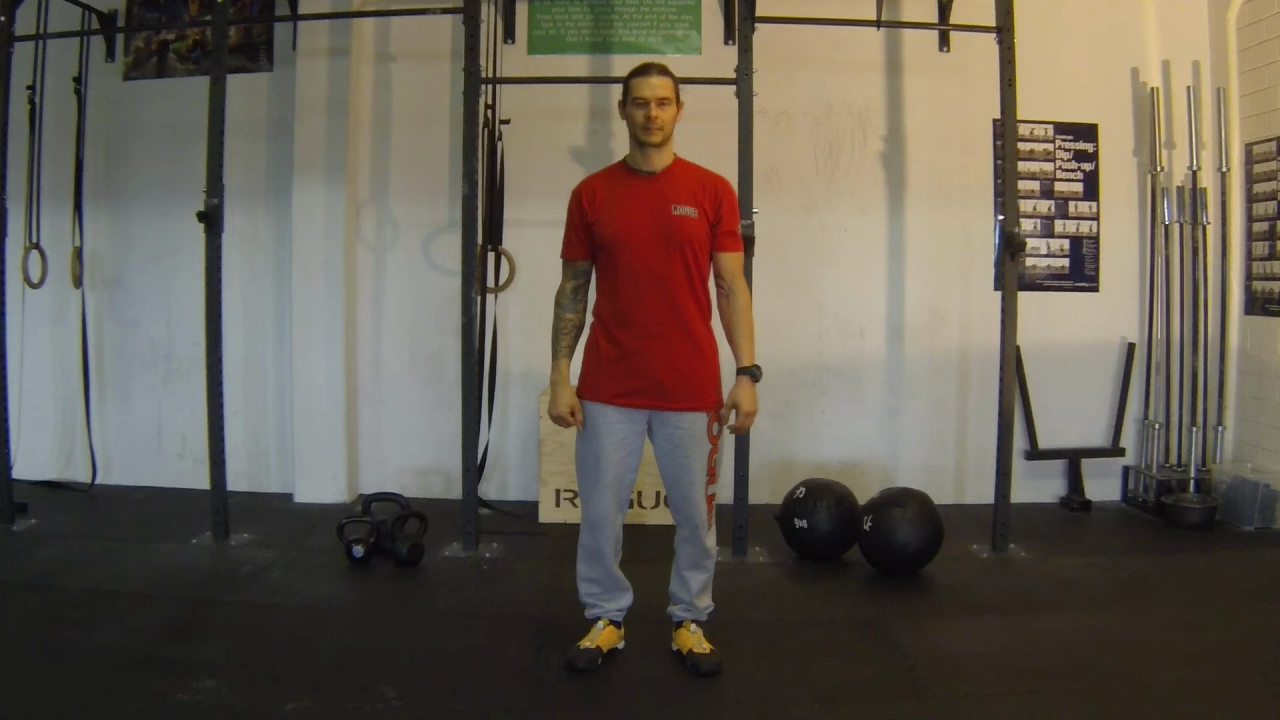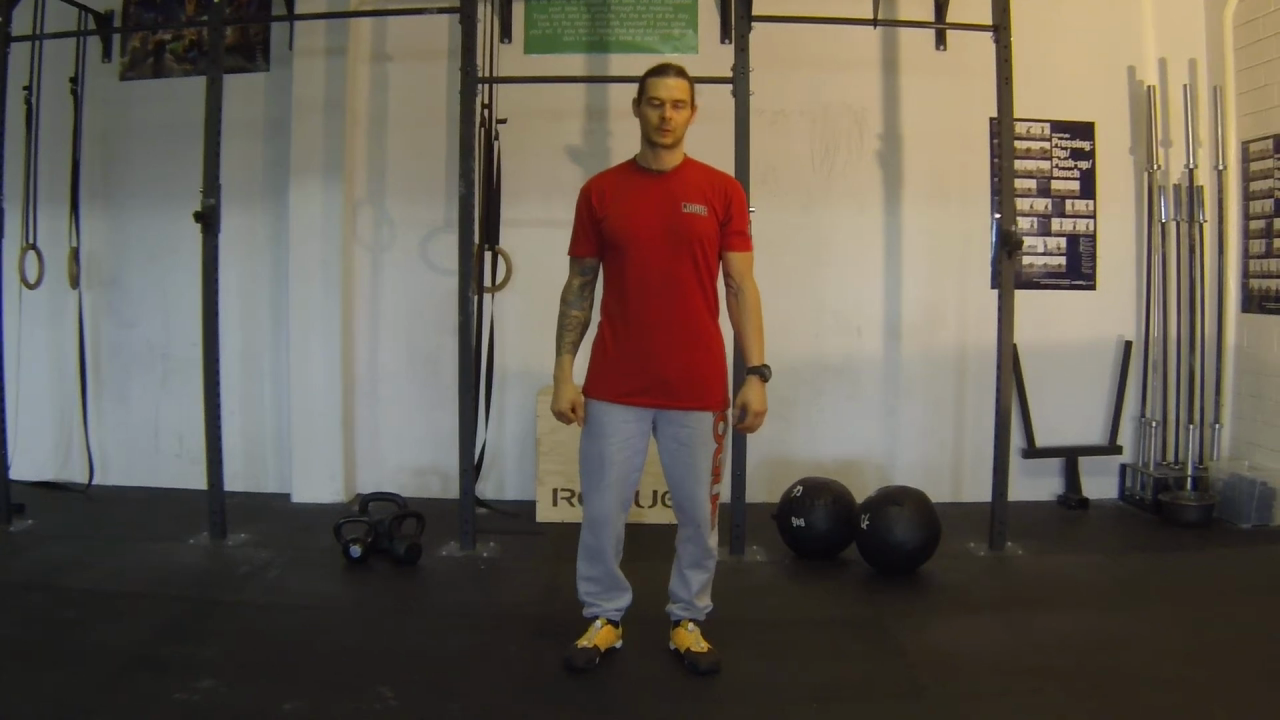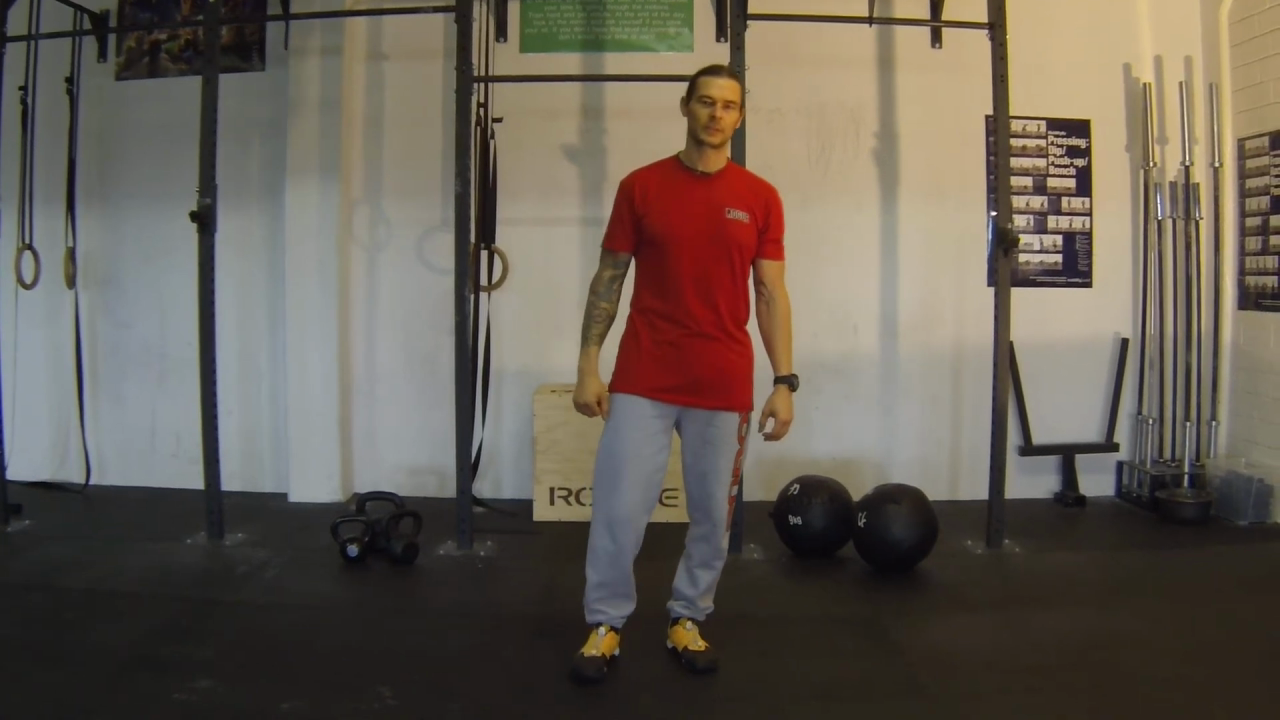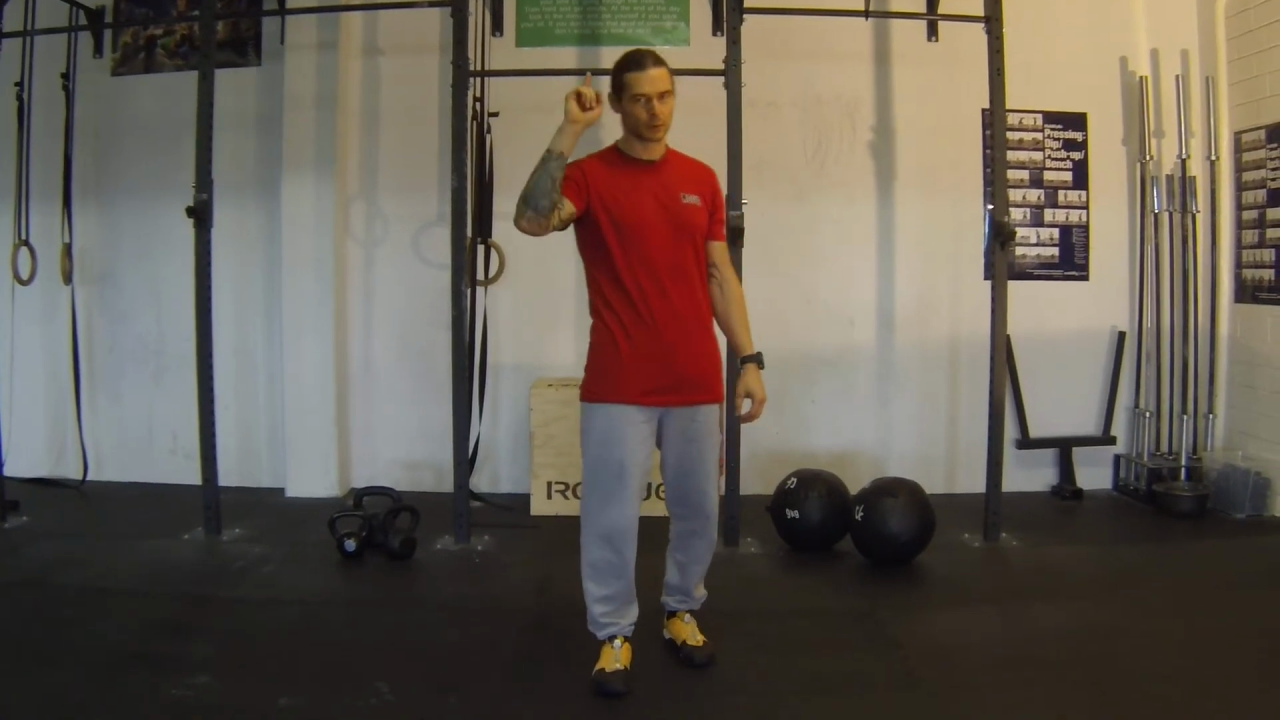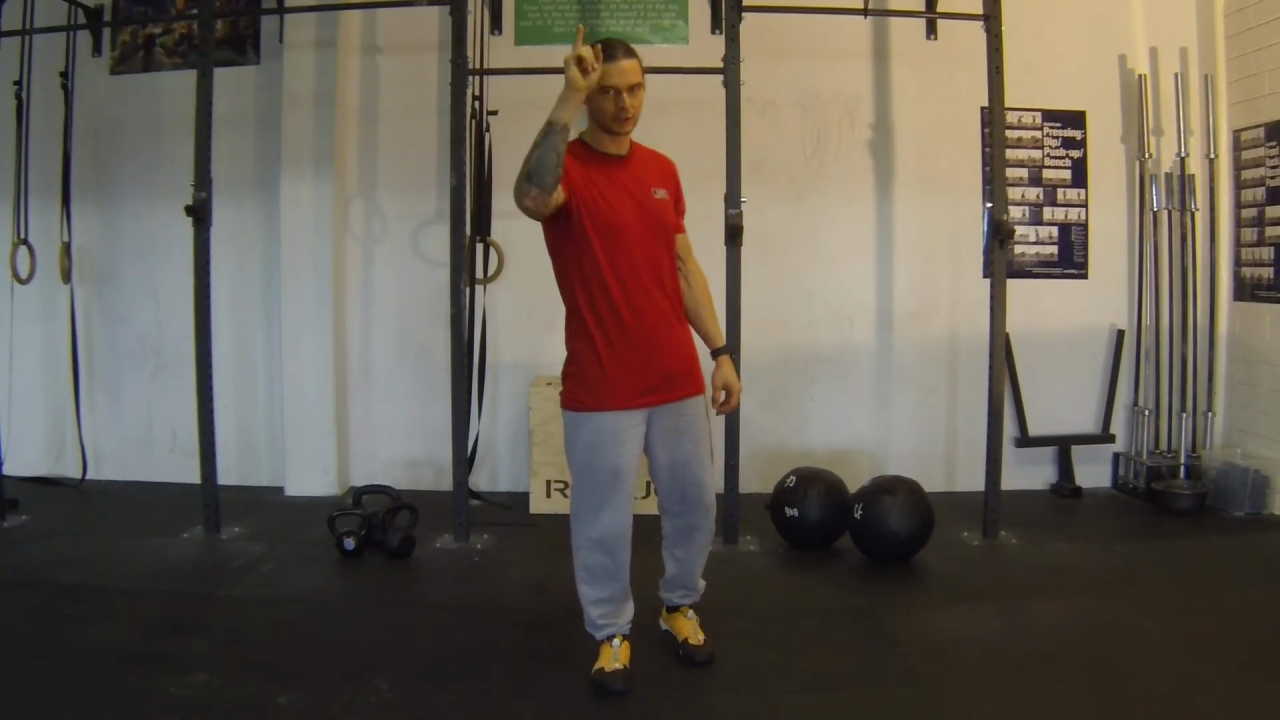
dt=1s
person 1, frame 1
left shoulder: (712, 191)
right shoulder: (591, 194)
left elbow: (731, 286)
right elbow: (572, 290)
left wrist: (747, 374)
right wrist: (559, 378)
left hip: (691, 388)
right hip: (608, 388)
left knee: (695, 513)
right knee: (600, 511)
left ankle: (689, 620)
right ankle: (605, 617)
person 1, frame 2
left shoulder: (722, 192)
right shoulder: (600, 191)
left elbow: (741, 286)
right elbow: (578, 286)
left wrist: (756, 373)
right wrist: (563, 373)
left hip: (698, 387)
right hip: (615, 386)
left knee: (699, 512)
right knee: (602, 510)
left ankle: (688, 619)
right ankle: (604, 616)
person 1, frame 3
left shoulder: (760, 198)
right shoulder: (640, 186)
left elbow: (771, 293)
right elbow: (609, 277)
left wrist: (784, 382)
right wrist: (588, 363)
left hip: (723, 386)
right hip: (642, 379)
left knee: (713, 514)
right knee: (618, 507)
left ankle: (687, 618)
right ankle: (605, 624)
person 1, frame 4
left shoulder: (701, 178)
right shoulder: (588, 174)
left elbow: (721, 275)
right elbow: (531, 220)
left wrist: (749, 359)
right wrist: (568, 131)
left hip: (696, 380)
right hip: (618, 384)
left knee: (698, 508)
right knee: (611, 513)
left ankle: (681, 611)
right ankle: (613, 634)
person 1, frame 5
left shoulder: (663, 170)
right shoulder: (565, 166)
left elbow: (684, 268)
right elbow: (530, 198)
left wrist: (720, 352)
right wrist: (569, 97)
left hip: (677, 379)
right hip: (601, 386)
left knee: (694, 503)
right knee: (603, 518)
left ankle: (680, 607)
right ankle: (611, 634)
